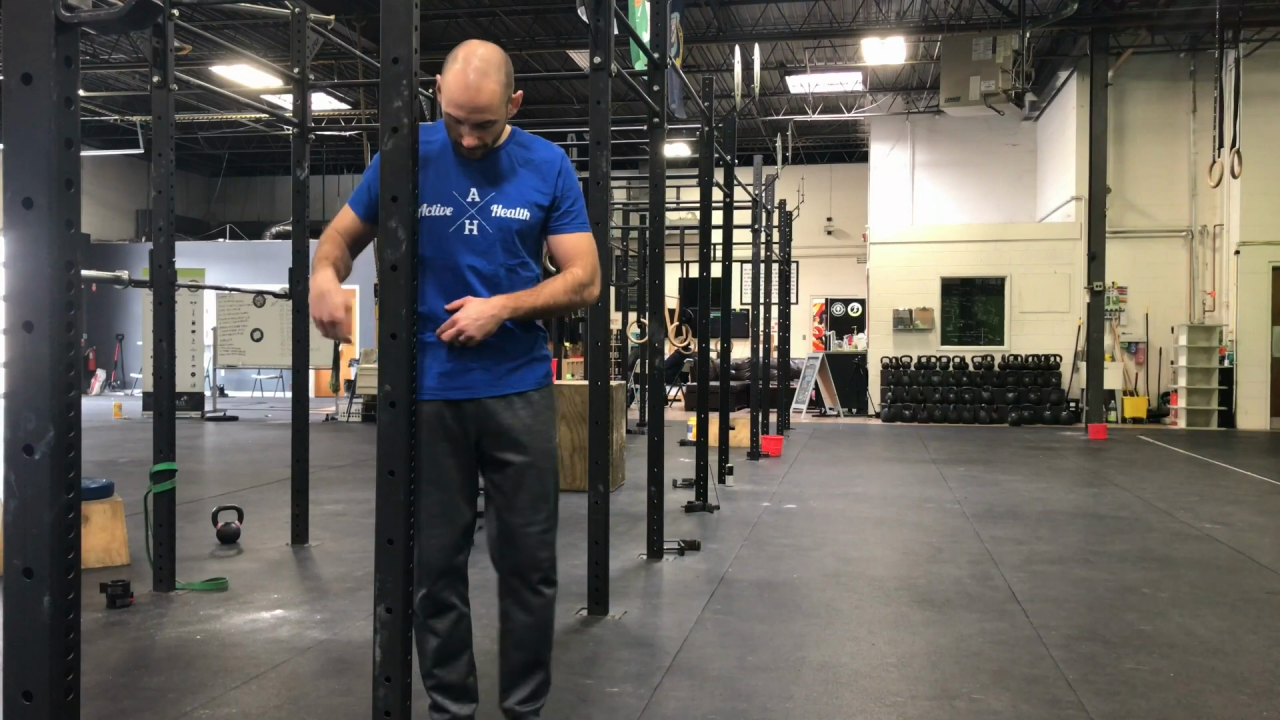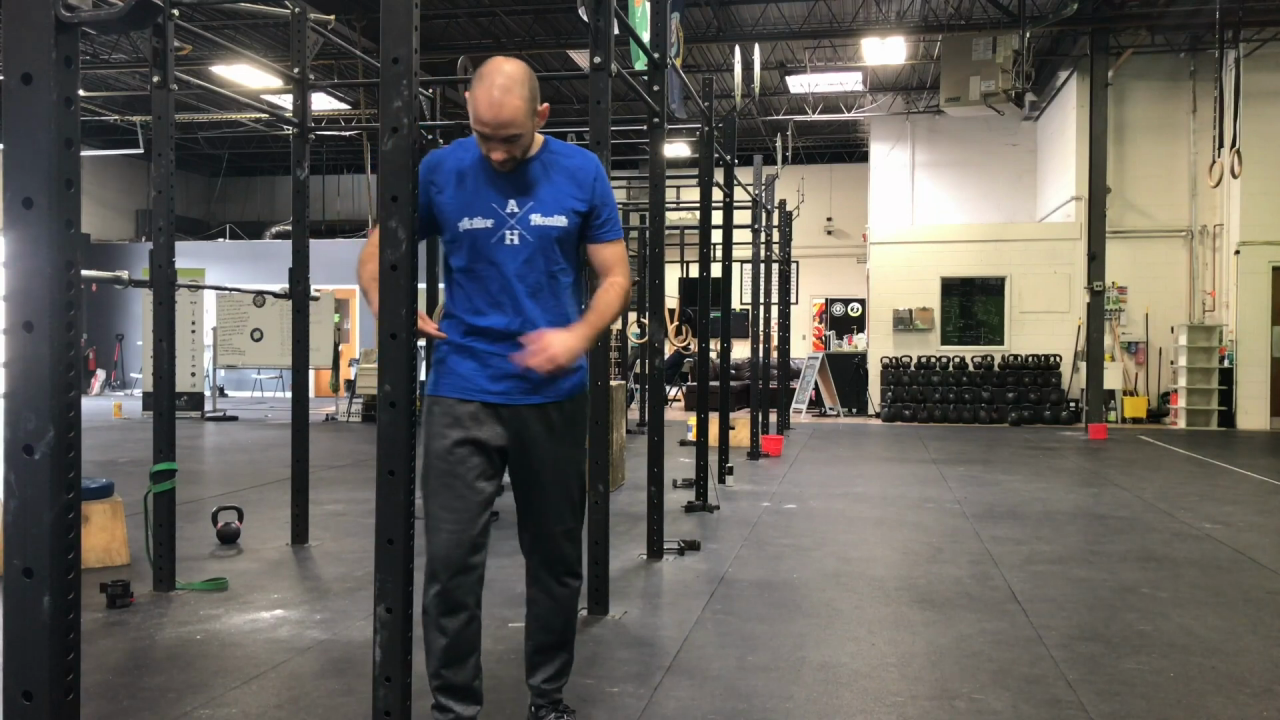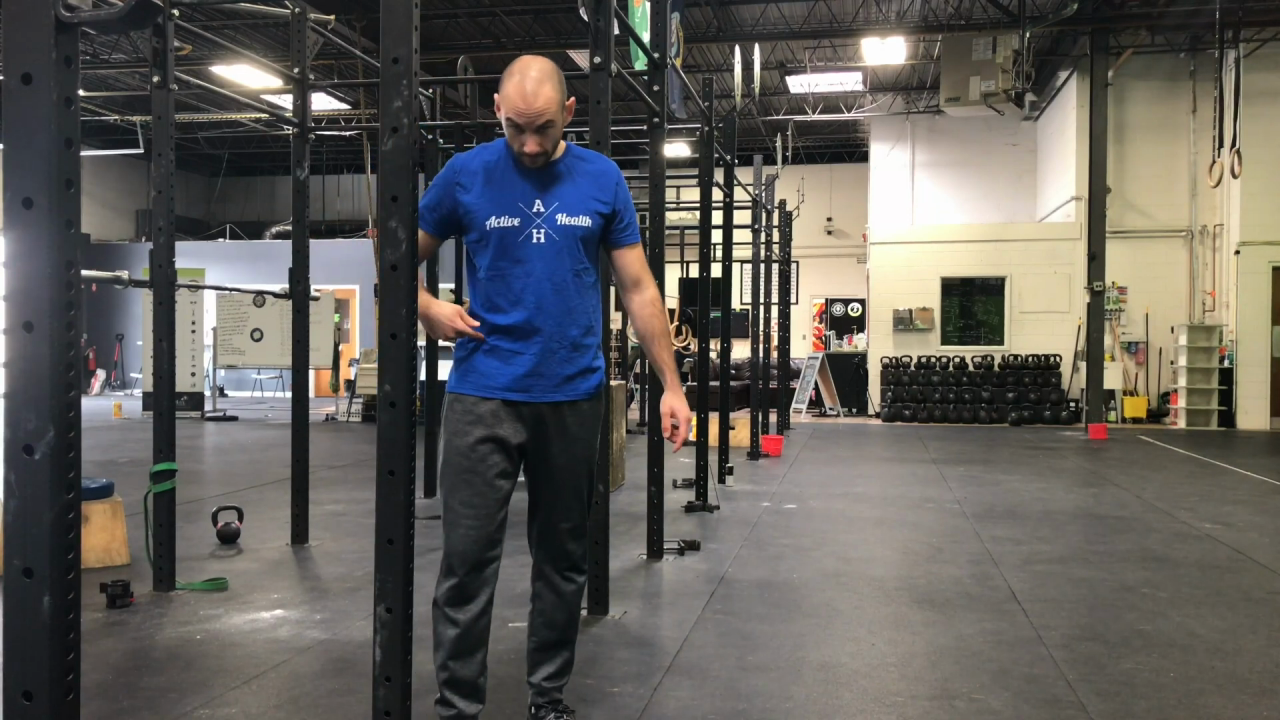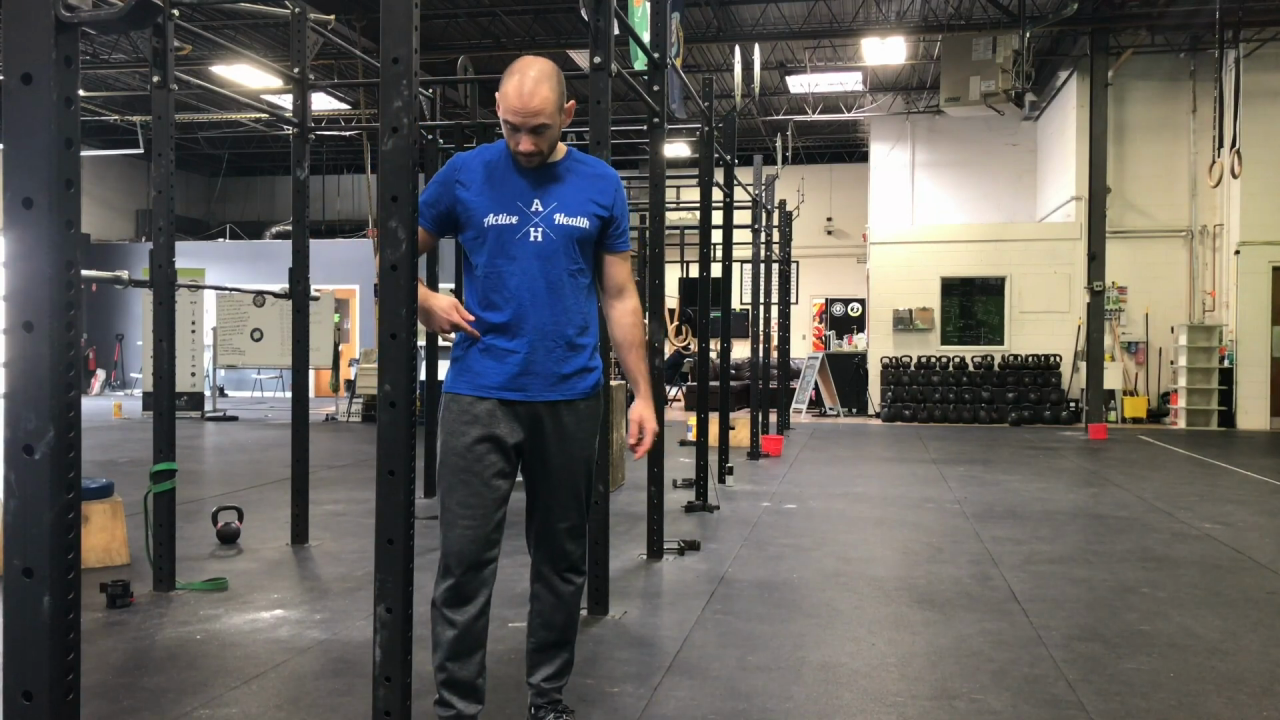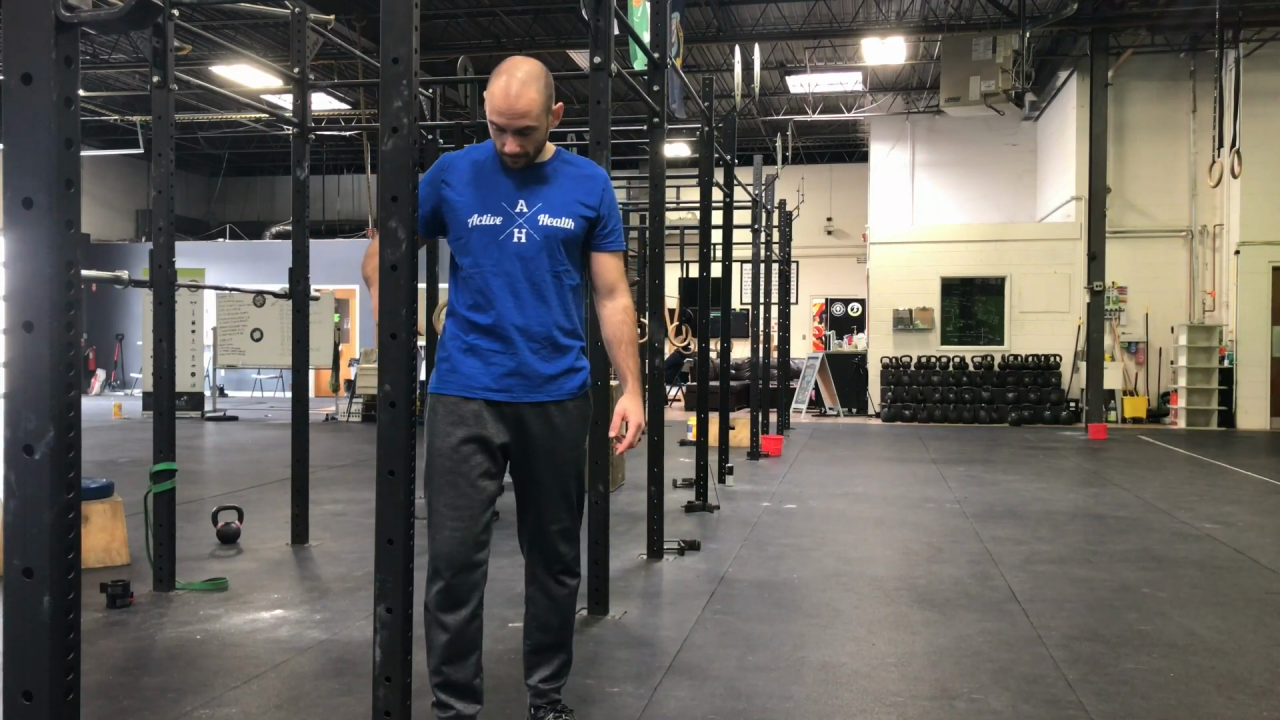
dt=0.7s
person 1, frame 1
left shoulder: (548, 166)
left elbow: (584, 281)
right elbow: (341, 236)
left wrist: (502, 308)
right wrist: (324, 277)
left hip: (519, 388)
right hip: (428, 391)
left knee: (528, 560)
right knee: (435, 562)
person 1, frame 2
left shoulder: (582, 173)
right shoulder: (440, 171)
left elbow: (616, 278)
right elbow: (377, 251)
left wrist: (580, 336)
right wrist: (388, 309)
left hip: (553, 397)
right hip: (461, 393)
left knee: (556, 557)
right knee: (452, 560)
person 1, frame 3
left shoulder: (602, 179)
right shoulder: (465, 174)
left elbow: (638, 288)
left wrist: (671, 383)
right wrist: (426, 307)
left hip: (572, 395)
right hip: (483, 392)
left knee: (563, 554)
right knee: (468, 555)
person 1, frame 4
left shoulder: (601, 184)
right shoulder: (464, 175)
left elbow: (619, 296)
left wrist: (642, 392)
right wrist: (426, 301)
left hip: (570, 396)
right hip: (479, 392)
left knee: (561, 555)
right knee: (466, 557)
person 1, frame 5
left shoulder: (589, 184)
right shoulder: (452, 174)
left elbow: (612, 295)
right elbow: (382, 251)
left wrist: (631, 388)
right wrist: (388, 305)
left hip: (557, 396)
right hip: (464, 393)
left knee: (554, 556)
right knee: (454, 558)
